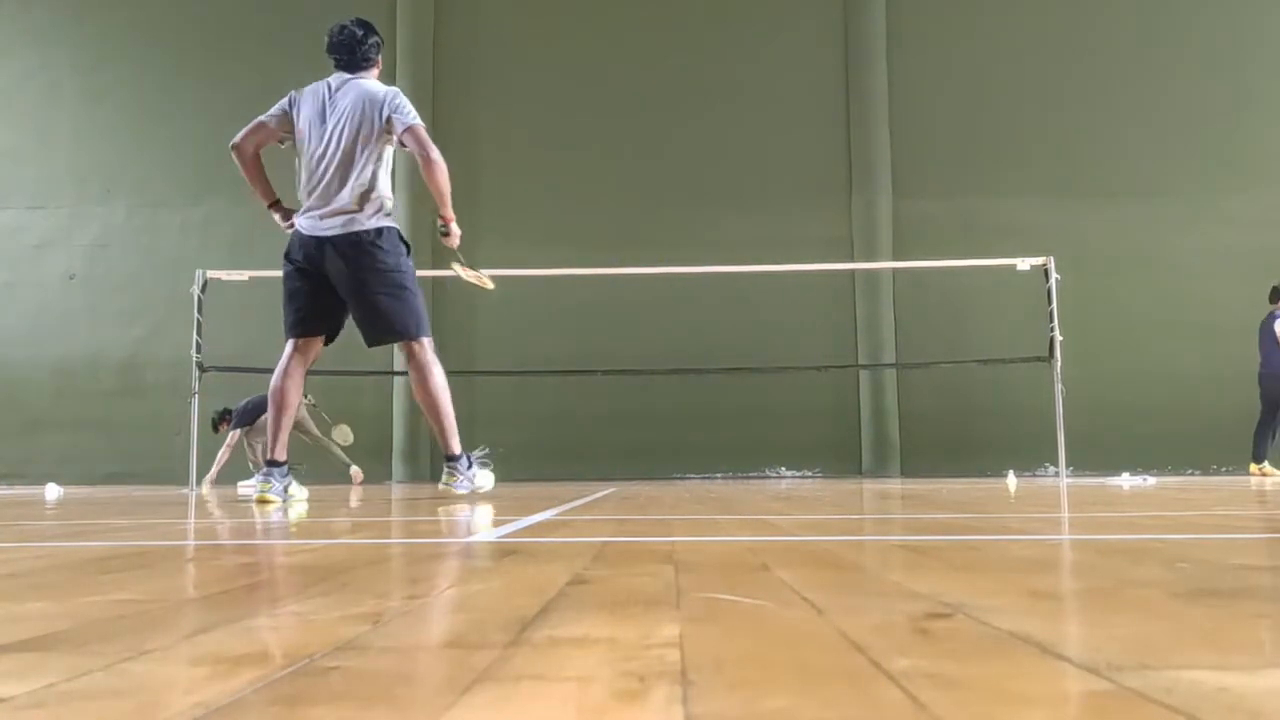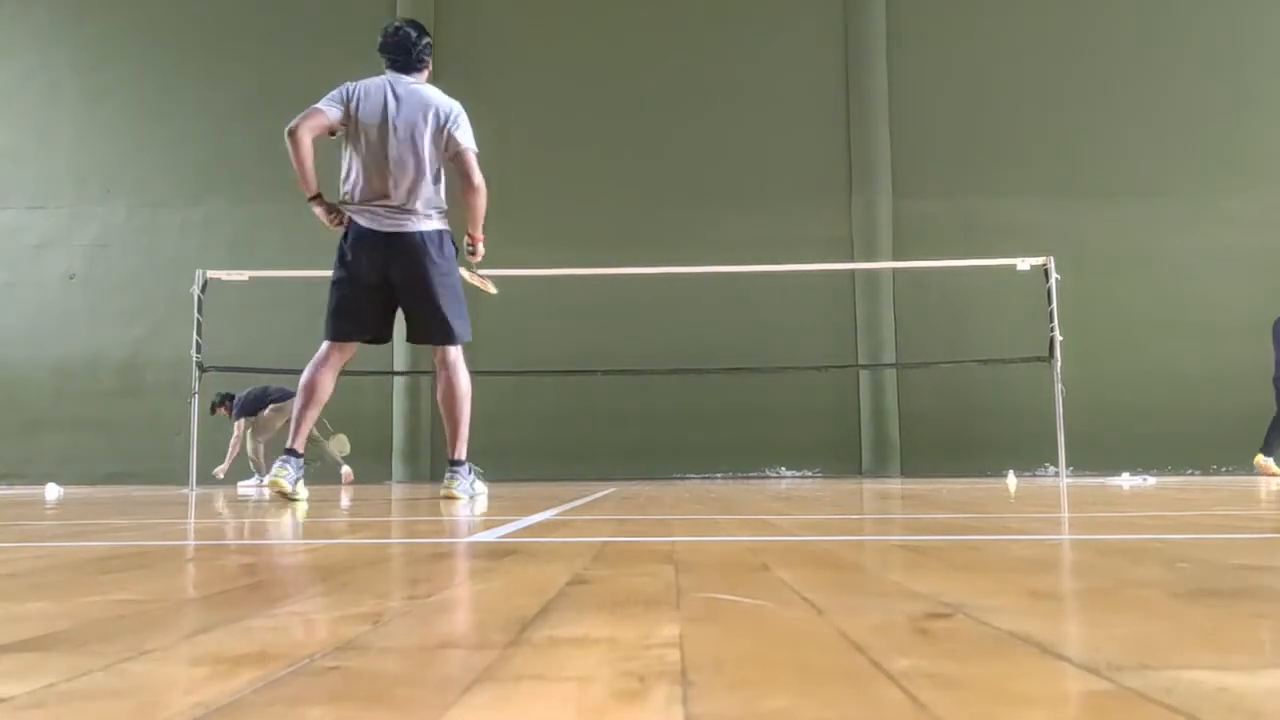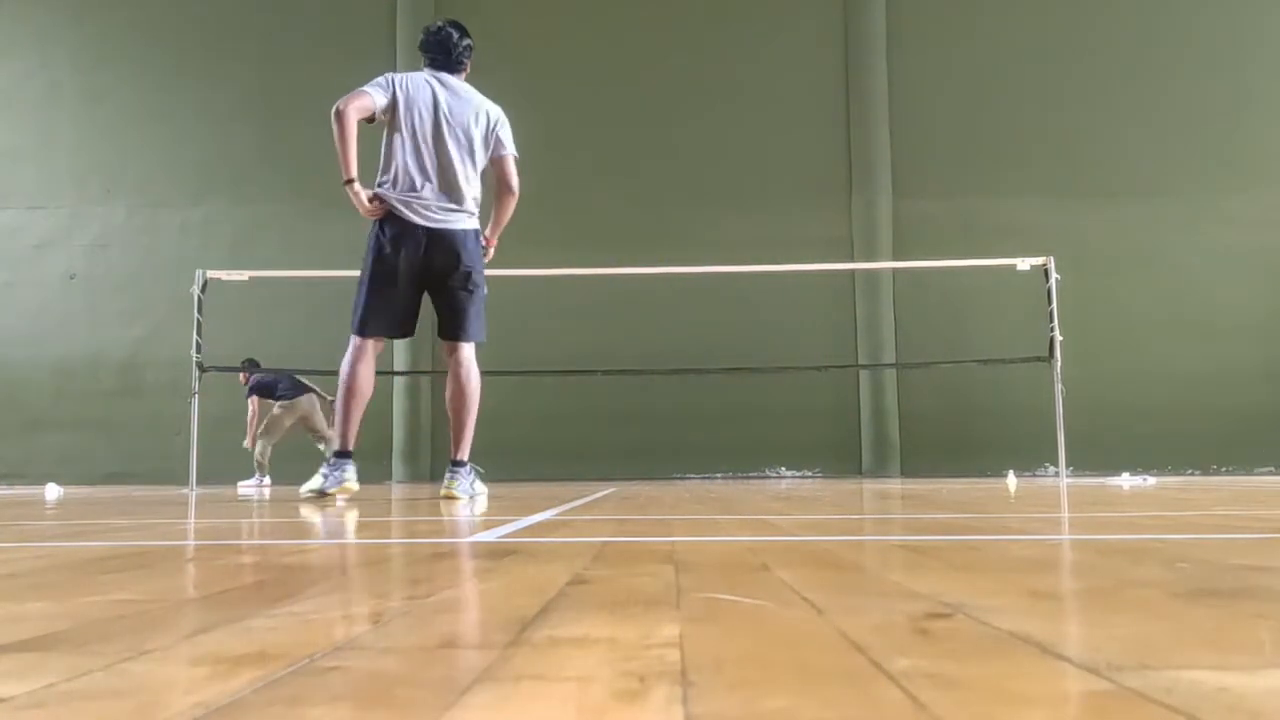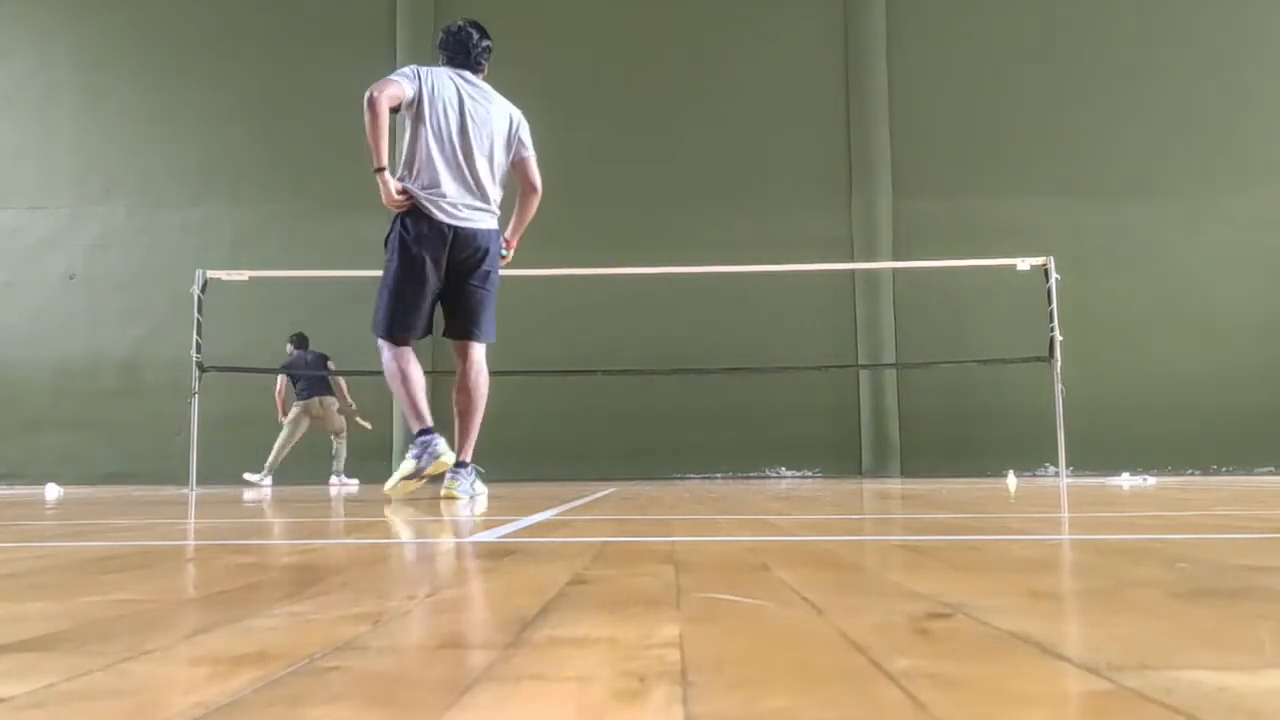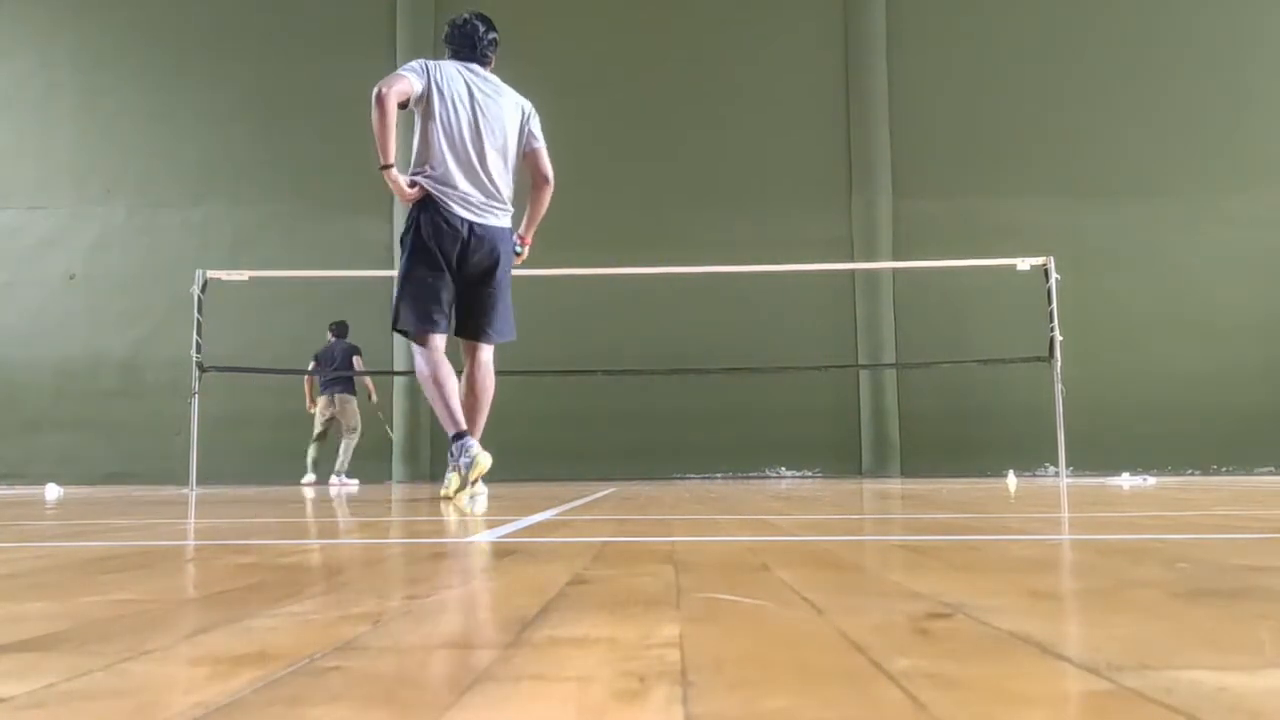
dt=0.2s
person 1, frame 1
left shoulder: (301, 100)
right shoulder: (386, 98)
left elbow: (242, 145)
right elbow: (430, 156)
left wrist: (277, 208)
right wrist: (448, 218)
left hip: (310, 240)
right hip: (367, 238)
left knee: (299, 351)
right knee: (418, 348)
left ankle: (273, 472)
right ankle: (457, 464)
person 1, frame 2
left shoulder: (353, 94)
right shoulder: (445, 106)
left elbow: (298, 132)
right elbow: (473, 181)
left wrist: (317, 201)
right wrist: (476, 235)
left hip: (363, 236)
right hip: (424, 239)
left knee: (334, 351)
right knee: (450, 355)
left ankle: (291, 459)
right ankle: (460, 470)
person 1, frame 3
left shoulder: (398, 85)
right shoulder: (488, 110)
left elbow: (344, 111)
right elbow: (509, 186)
left wrist: (353, 186)
right wrist: (491, 236)
left hip: (399, 227)
right hip: (459, 235)
left knee: (364, 344)
right knee: (461, 352)
left ankle: (342, 462)
right ankle: (460, 471)
person 1, frame 4
left shoulder: (422, 78)
right shoulder: (508, 111)
left elbow: (376, 98)
right elbow: (533, 186)
left wrist: (383, 174)
right wrist: (511, 239)
left hip: (423, 224)
right hip: (481, 235)
left knee: (395, 342)
right knee: (472, 352)
left ankle: (427, 440)
right ankle: (462, 470)
person 1, frame 5
left shoulder: (430, 72)
right shoulder: (518, 103)
left elbow: (385, 95)
right elbow: (544, 177)
left wrist: (389, 170)
right wrist: (525, 236)
left hip: (438, 219)
right hip: (494, 232)
left knee: (428, 342)
right knee: (480, 351)
left ankle: (464, 444)
right ankle: (465, 460)
